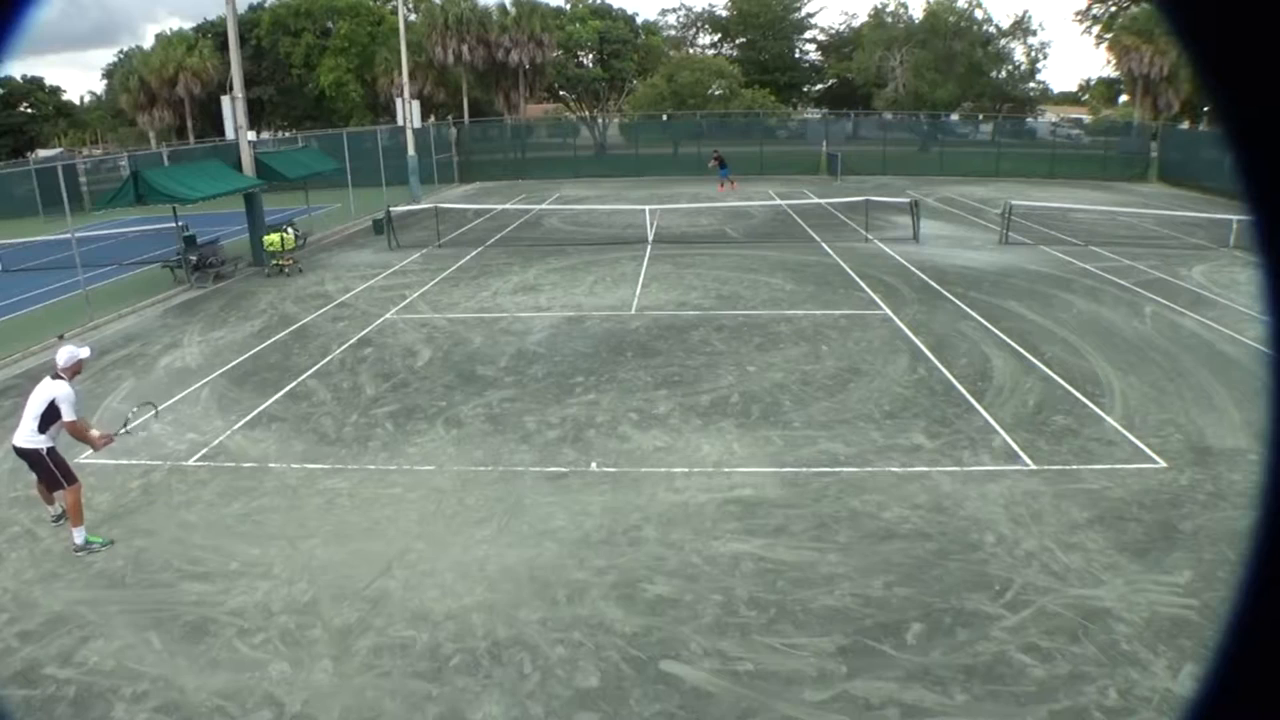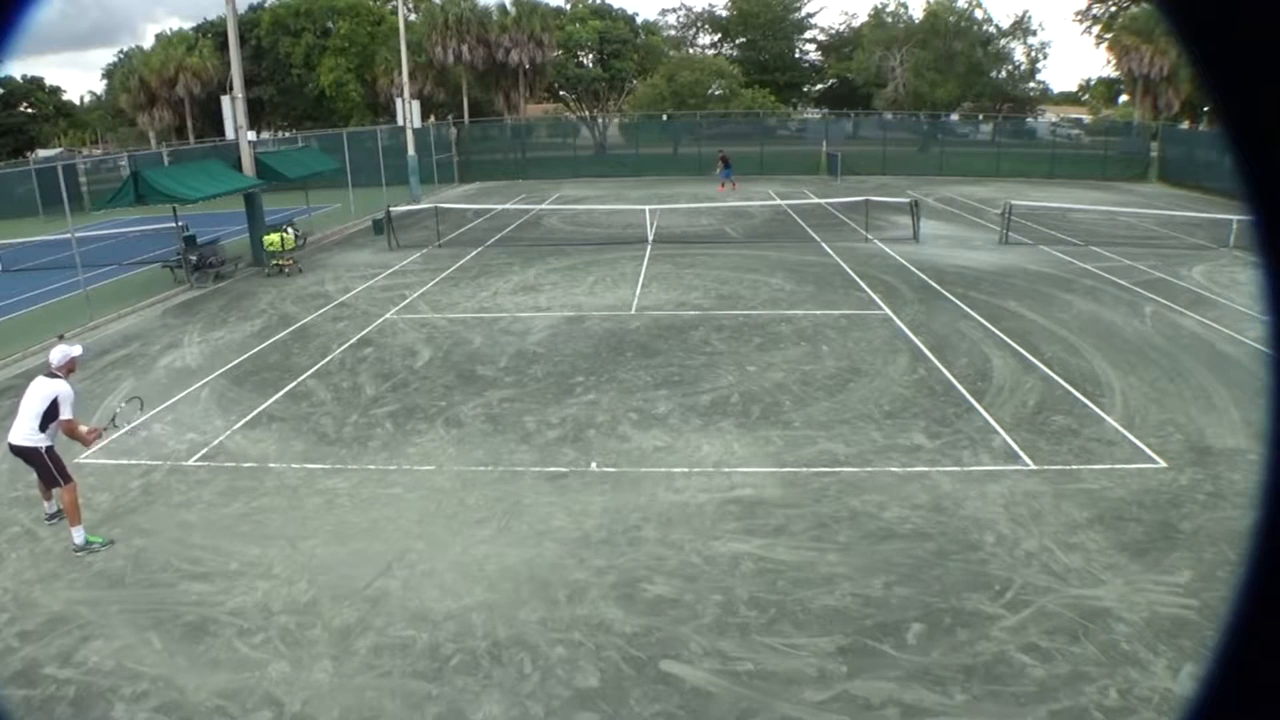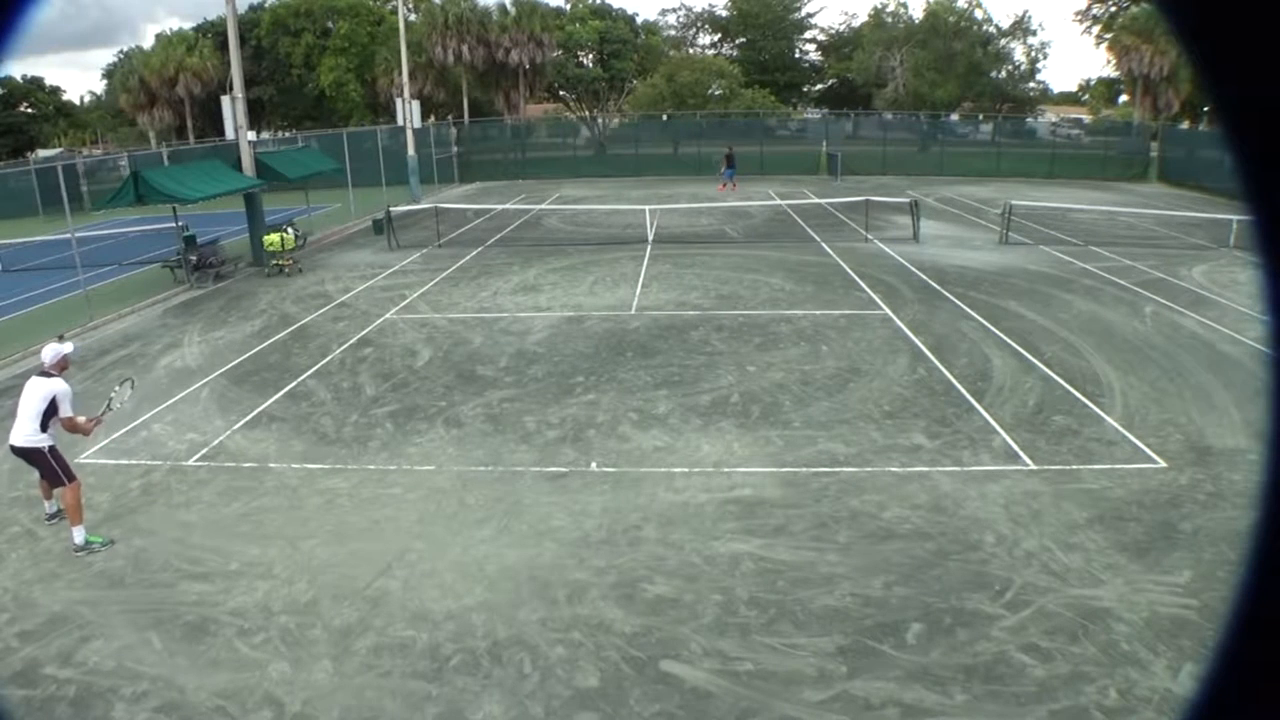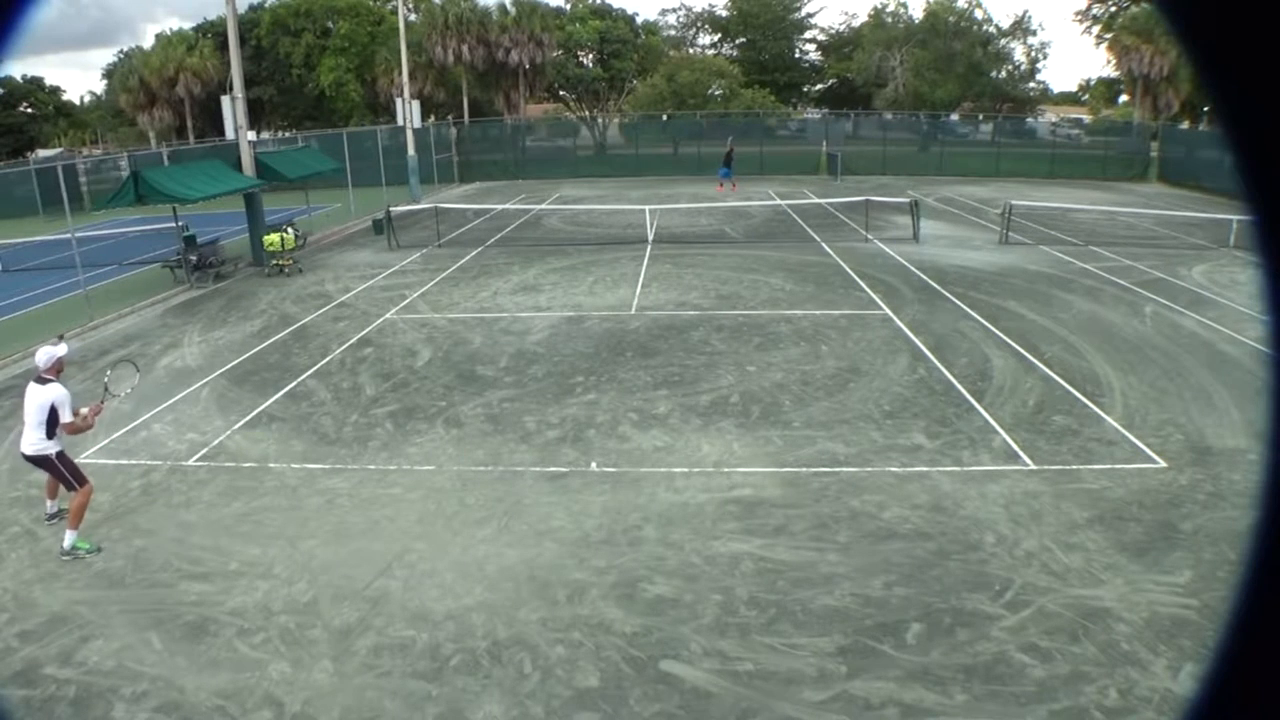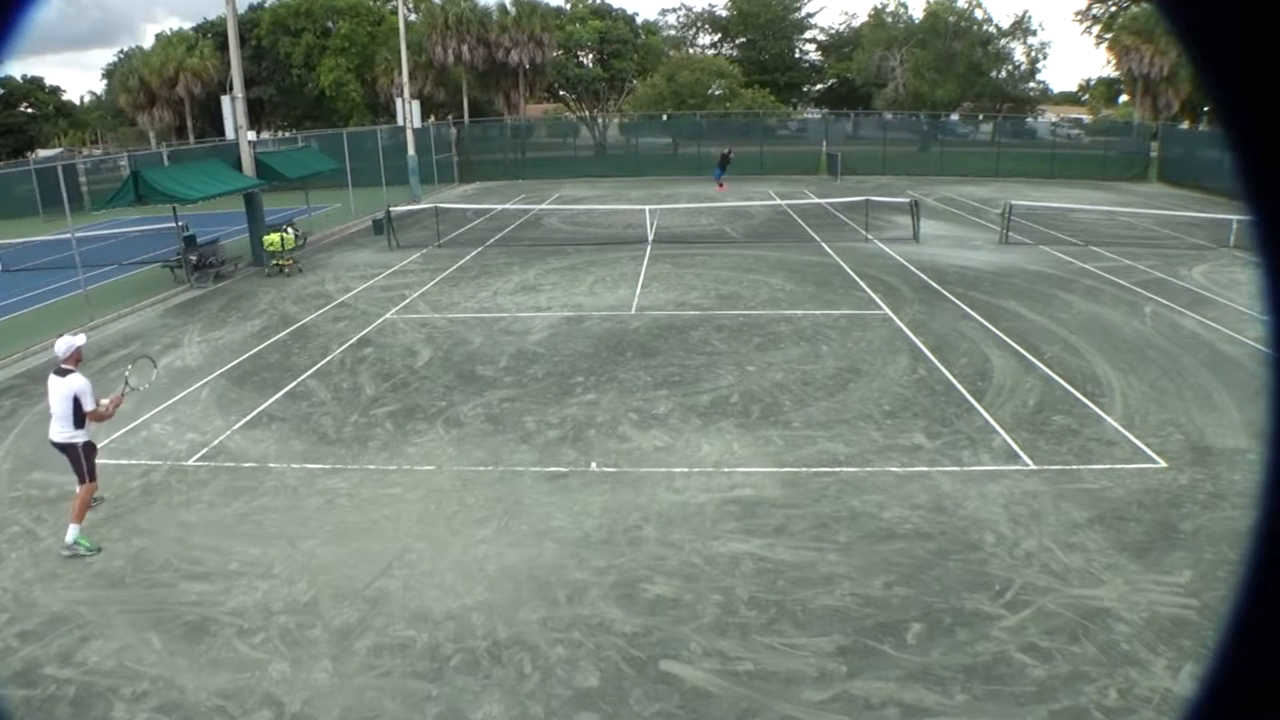
dt=0.5s
person 1, frame 1
left shoulder: (52, 381)
right shoulder: (64, 391)
left elbow: (72, 417)
right elbow: (72, 428)
left wrist: (95, 433)
right wrist: (93, 442)
left hip: (22, 441)
right hip: (36, 446)
left knee: (44, 477)
right knee: (72, 487)
left ankle: (56, 514)
right ankle: (80, 541)
person 1, frame 2
left shoulder: (43, 380)
right shoulder: (63, 389)
right elbow: (66, 428)
left wrist: (84, 429)
right wrist: (85, 440)
left hip: (16, 440)
right hip: (34, 444)
left knee: (45, 472)
right knee: (68, 487)
left ankle: (51, 511)
right ankle: (80, 541)
person 1, frame 3
left shoulder: (35, 380)
right shoulder: (60, 386)
right elbow: (67, 425)
left wrist: (81, 420)
right wrist: (85, 430)
left hip: (17, 442)
right hip: (36, 444)
left knee: (47, 470)
right knee: (72, 485)
left ankle: (51, 511)
right ankle: (81, 541)
person 1, frame 4
left shoulder: (34, 385)
right shoulder: (58, 392)
right elbow: (70, 429)
left wrist: (83, 412)
right wrist: (88, 424)
left hip: (28, 447)
right hip: (45, 451)
left knee: (57, 469)
right knee: (84, 489)
left ankle: (52, 511)
right ankle: (69, 545)
person 1, frame 5
left shoulder: (54, 376)
right shoulder: (80, 382)
right elbow: (93, 416)
left wrist: (104, 402)
right wrist: (110, 411)
left hip: (56, 436)
right hip: (73, 440)
left knee: (90, 452)
right knee: (89, 485)
left ankle: (80, 499)
right ankle: (71, 541)
